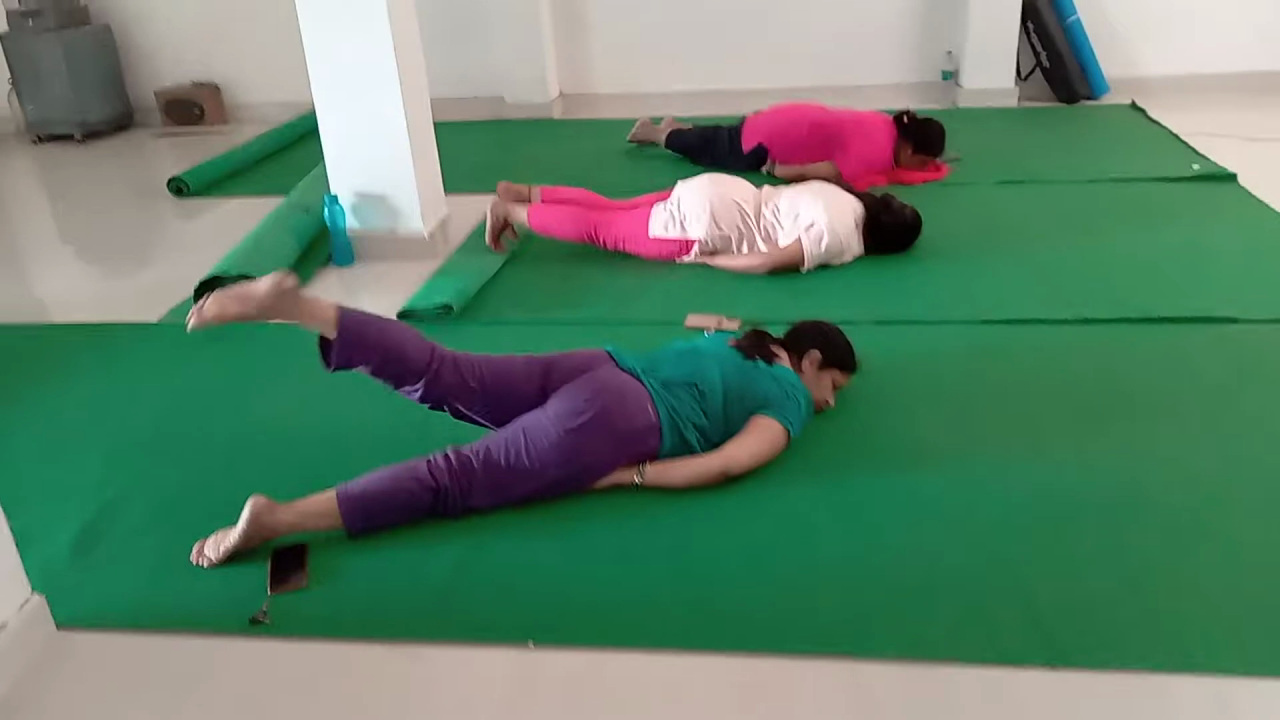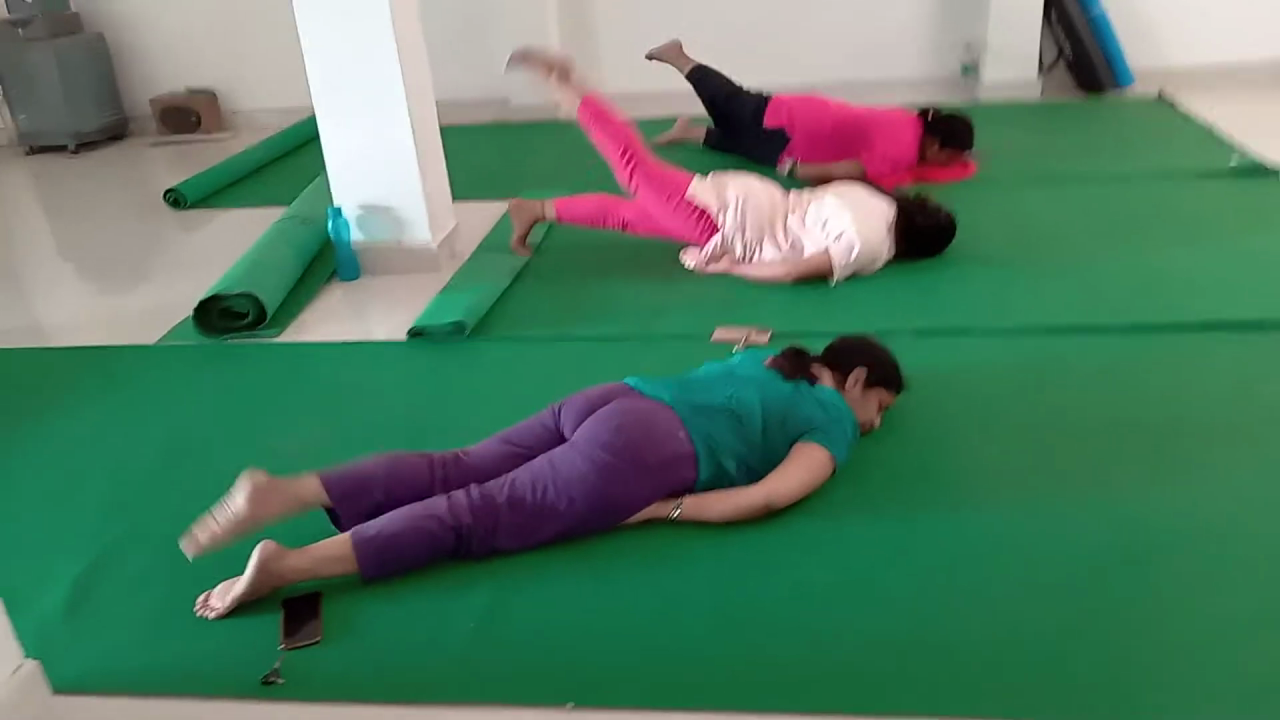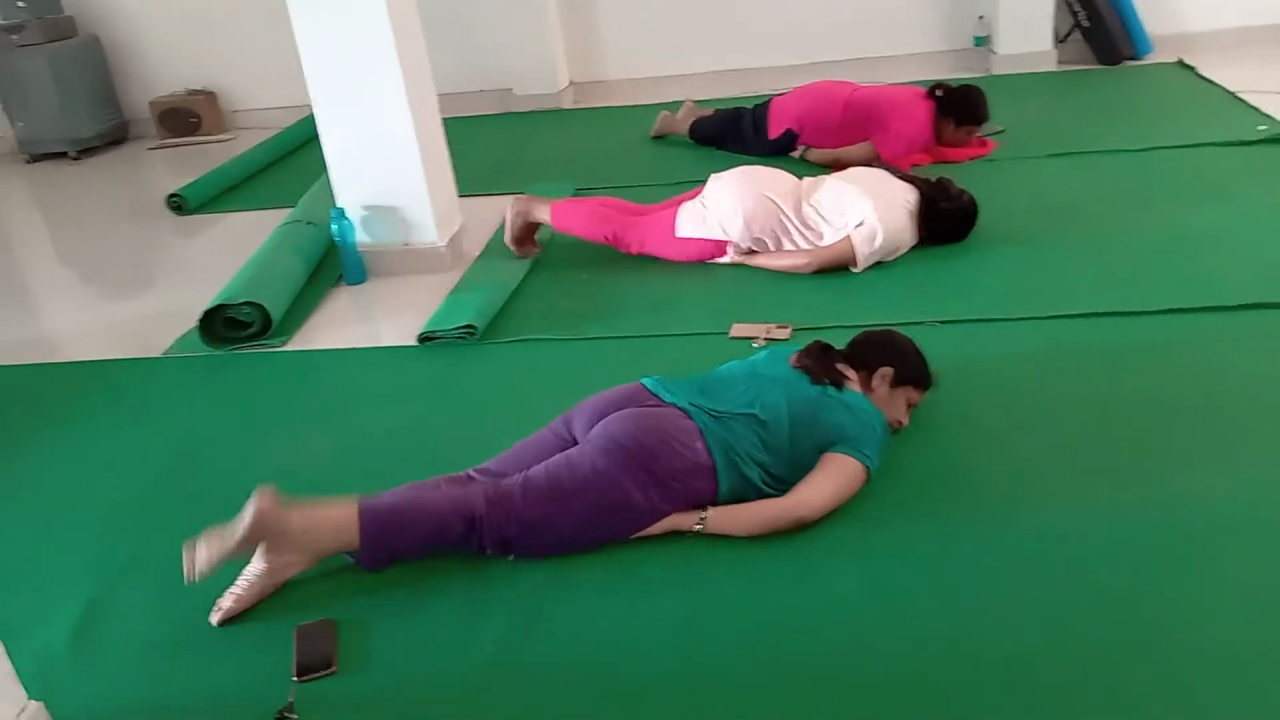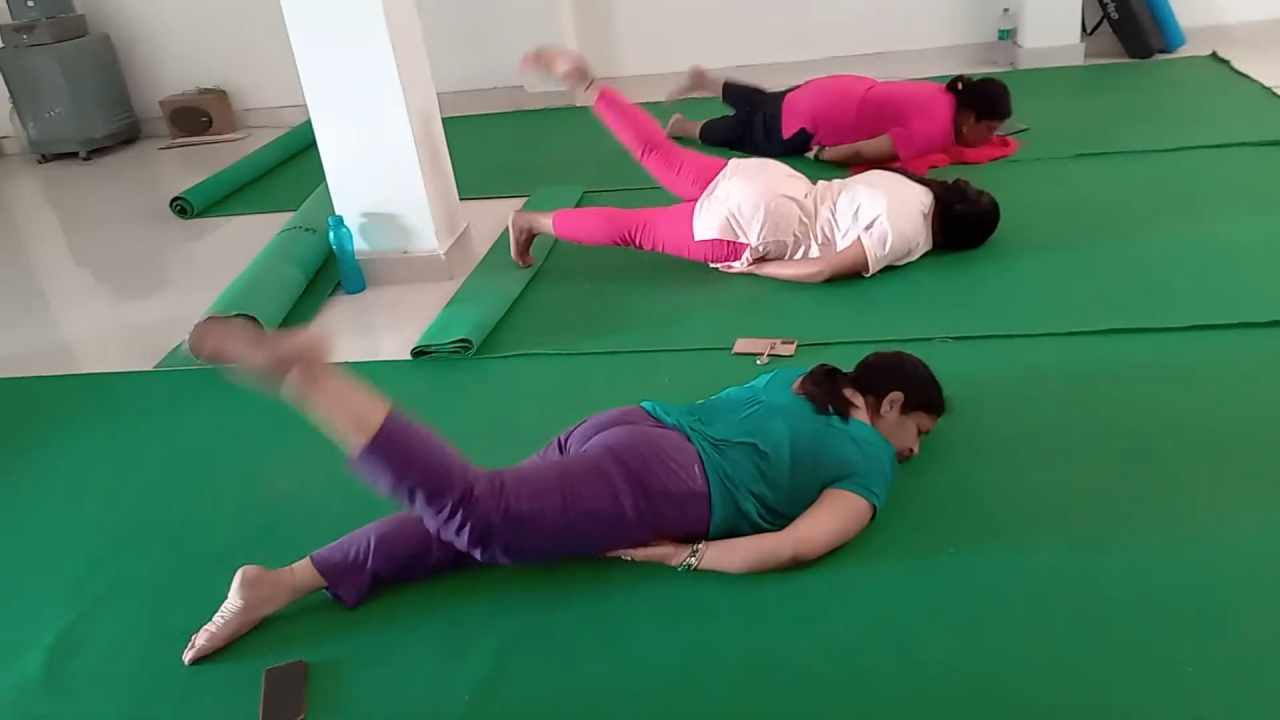
dt=0.7s
person 1, frame 1
left shoulder: (737, 342)
right shoulder: (787, 402)
right elbow: (727, 463)
right wrist: (631, 477)
left hip: (594, 366)
right hip: (614, 419)
left knee: (436, 374)
right knee: (454, 479)
left ankle: (291, 298)
right ankle: (277, 518)
person 1, frame 2
left shoulder: (774, 360)
right shoulder: (834, 427)
right elbow: (768, 496)
right wrist: (665, 509)
left hip: (612, 399)
right hip: (643, 451)
left knee: (453, 471)
right knee: (475, 519)
left ankle: (278, 493)
right ankle: (284, 565)
person 1, frame 3
left shoulder: (795, 358)
right shoulder: (862, 430)
right elbow: (796, 510)
right wrist: (689, 519)
left hip: (624, 402)
right hip: (658, 456)
left knee: (470, 486)
right knee: (487, 515)
left ankle: (290, 544)
right ankle: (288, 522)
person 1, frame 4
left shoulder: (801, 382)
right shoulder: (868, 469)
right elbow: (795, 544)
right wrist: (679, 554)
left hip: (624, 423)
right hip: (655, 479)
left knee: (451, 525)
right knee: (475, 514)
left ankle: (279, 584)
right ankle: (303, 370)
person 2, frame 1
left shoulder: (844, 198)
right shoulder: (841, 238)
right elbow: (766, 263)
right wrist: (707, 259)
left hip: (720, 193)
right hip: (703, 225)
left knee: (611, 210)
right knee: (604, 230)
left ankle: (524, 193)
right ankle: (511, 212)
person 2, frame 2
left shoulder: (876, 200)
right shoulder: (869, 247)
right elbow: (793, 272)
right wrist: (730, 267)
left hip: (748, 199)
right hip: (730, 219)
left knee: (628, 213)
right knee: (636, 169)
left ankle: (537, 210)
right ankle: (562, 80)
person 2, frame 3
left shoulder: (894, 180)
right shoulder: (892, 232)
right elbow: (813, 261)
right wrist: (749, 259)
left hip: (760, 185)
right hip: (742, 224)
left knee: (641, 215)
right knee: (630, 233)
left ankle: (541, 210)
right ankle: (533, 210)
person 2, frame 4
left shoulder: (911, 187)
right shoulder: (906, 236)
right elbow: (822, 270)
right wrist: (753, 268)
left hip: (766, 183)
right hip: (753, 226)
left knee: (657, 153)
right knee: (636, 230)
left ankle: (580, 77)
right ankle: (533, 224)
person 3, frame 1
left shoulder: (891, 125)
right shoulder: (875, 156)
right elbow: (807, 173)
right wrist: (772, 170)
left hip: (792, 121)
right hip: (770, 139)
left knee: (719, 142)
right knee: (711, 149)
left ankle: (676, 127)
right ankle: (653, 132)
person 3, frame 2
left shoulder: (914, 123)
right shoulder: (898, 153)
right elbow: (826, 174)
right wrist: (792, 168)
left hip: (805, 118)
right hip: (785, 127)
right knee: (731, 102)
left ankle: (689, 130)
right ankle: (679, 57)
person 3, frame 3
left shoulder: (928, 99)
right shoulder: (914, 133)
right elbow: (842, 158)
right wrist: (803, 154)
left hip: (823, 99)
right hip: (797, 122)
left knee: (743, 124)
right knee: (736, 133)
left ankle: (695, 112)
right ankle: (676, 124)
person 3, frame 4
left shoulder: (949, 98)
right shoulder: (935, 131)
right elbow: (859, 153)
right wrist: (819, 153)
left hip: (839, 94)
right hip: (810, 119)
left knee: (763, 108)
right knee: (747, 134)
left ankle: (702, 79)
right ankle: (687, 127)
